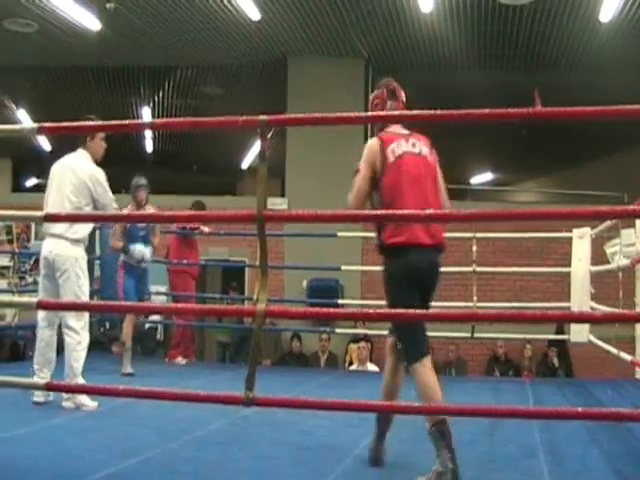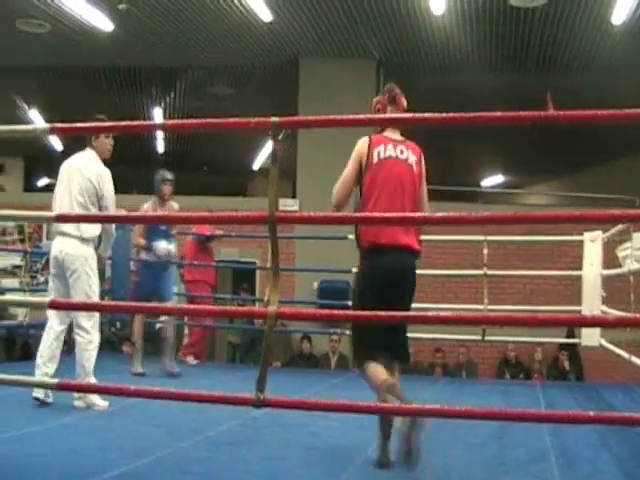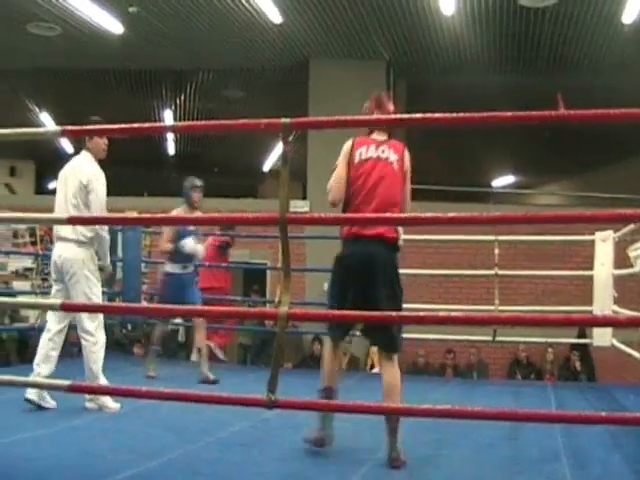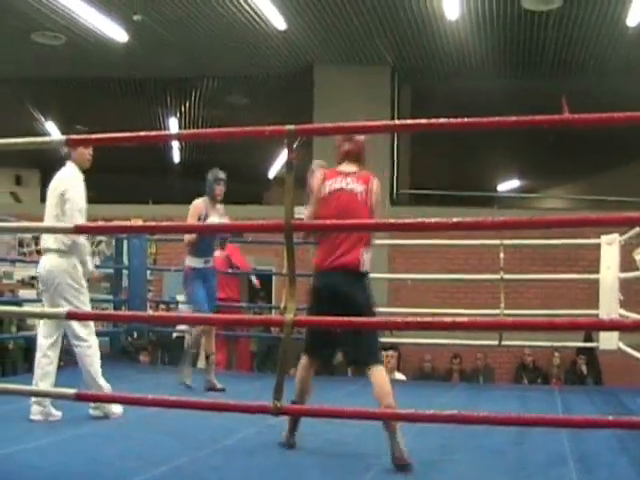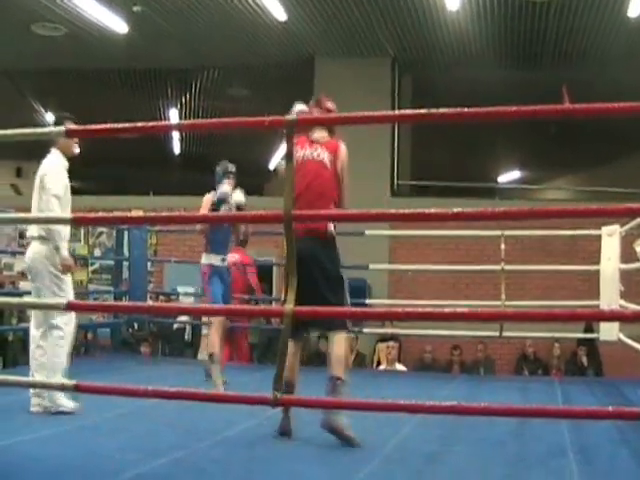
dt=0.2s
person 1, frame 1
left shoulder: (376, 144)
right shoulder: (426, 145)
left elbow: (356, 206)
right elbow: (445, 205)
left wrist: (363, 180)
left hip: (401, 254)
right hip: (430, 254)
left knee: (416, 356)
right knee: (400, 347)
right ankle: (379, 441)
person 1, frame 2
left shoulder: (366, 145)
right shoulder: (417, 153)
left elbow: (338, 201)
right elbow: (423, 212)
left hip: (376, 255)
right hip: (407, 257)
left knee: (364, 353)
right knee: (392, 355)
left ankle: (404, 410)
right ankle: (384, 447)
person 1, frame 3
left shoulder: (353, 146)
right shoulder: (403, 153)
left elbow: (334, 197)
right elbow: (405, 209)
left hip: (354, 248)
right hip: (385, 249)
left knee: (335, 338)
right knee: (390, 349)
left ankle: (325, 424)
right ankle: (394, 444)
person 1, frame 4
left shoulder: (321, 180)
right shoulder: (370, 183)
left elbow: (308, 225)
right elbow: (372, 231)
left hip: (323, 277)
right hip: (352, 277)
left knee: (311, 353)
right knee: (373, 361)
left ankle: (292, 430)
right ankle: (395, 443)
person 1, frame 5
left shoulder: (297, 144)
right shoulder: (339, 148)
right elbow: (341, 201)
left hip: (297, 243)
right hip: (323, 243)
left knee: (296, 332)
right knee: (337, 328)
left ankle: (286, 415)
right ankle: (333, 410)
person 2, frame 1
left shoulder: (59, 165)
right shoulder: (93, 172)
left elbow: (48, 207)
right elbow: (109, 212)
left hip: (49, 246)
right hip: (70, 250)
left knee: (47, 320)
right knee: (76, 321)
left ankle: (41, 386)
right ankle: (74, 392)
person 2, frame 2
left shoulder: (68, 164)
right shoulder: (100, 171)
left elbow: (58, 207)
right elbow: (109, 220)
right wrist: (104, 250)
left hip: (59, 245)
right hip: (81, 249)
left knee: (58, 317)
right knee: (87, 322)
left ankle: (42, 379)
right ankle: (86, 392)
person 2, frame 3
left shoulder: (68, 168)
right shoulder: (93, 171)
left elbow: (67, 212)
right elbow: (98, 221)
right wrist: (105, 258)
left hip: (60, 250)
right hip: (78, 252)
left knee: (57, 321)
right knee: (91, 325)
left ankle: (37, 386)
right ankle: (97, 393)
person 2, frame 4
left shoulder: (59, 178)
right shoulder: (73, 179)
right elbow: (75, 227)
right wrist: (88, 265)
left hip: (49, 261)
right hip: (64, 262)
left knee: (49, 334)
right knee: (83, 333)
left ankle: (41, 403)
right ankle: (100, 398)
person 2, frame 5
left shoulder: (52, 165)
right shoulder: (54, 165)
right elbow: (52, 212)
right wrist: (64, 252)
left hip: (41, 250)
right hip: (47, 251)
left knee: (43, 323)
right knee: (63, 320)
left ankle: (40, 394)
right ankle: (49, 390)
person 3, frame 1
left shoulder: (153, 214)
right shoulder: (125, 215)
right elbow: (113, 242)
left wrist: (150, 248)
right wrist: (128, 249)
left hip: (143, 268)
right hip: (128, 267)
left knee: (138, 314)
right knee: (129, 314)
left ankle: (124, 346)
right ankle: (126, 362)
person 3, frame 2
left shoulder: (175, 208)
right shoulder: (147, 209)
right elbow: (136, 239)
left wrist: (172, 247)
right wrist: (152, 247)
left hip: (164, 265)
right hip: (147, 264)
right knee: (142, 313)
left ankle: (169, 361)
right ankle: (137, 361)
person 3, frame 3
left shoulder: (198, 216)
right shoulder: (176, 216)
right elbow: (163, 247)
left wrist: (199, 250)
right wrist: (180, 248)
left hip: (190, 274)
right hip: (172, 274)
left knee: (199, 319)
right ankle: (151, 361)
person 3, frame 4
left shoulder: (220, 208)
right shoulder: (198, 205)
right elbow: (187, 239)
left hip: (210, 269)
right hip: (194, 269)
left knee: (211, 324)
left ankle: (210, 376)
right ankle: (186, 364)
person 3, frame 5
left shoulder: (232, 201)
right shoulder: (210, 199)
right elbow: (201, 227)
left wrist: (240, 210)
right wrist: (216, 204)
left hip: (225, 265)
right hip: (210, 265)
left knee: (221, 318)
right knee: (217, 317)
person 4, frame 1
left shoulder: (184, 225)
left elbow: (170, 250)
right elbow: (188, 227)
right wrist: (201, 228)
left hip: (184, 274)
right hip: (182, 273)
left knee: (185, 315)
right knee: (185, 316)
left ankle: (187, 354)
right ankle: (174, 354)
person 4, frame 2
left shoulder: (196, 232)
right shoulder: (202, 228)
left elbow: (184, 258)
right elbow: (206, 233)
right wrist: (214, 233)
left hip: (192, 283)
right hip: (200, 283)
left knee: (199, 321)
right knee: (206, 321)
left ankle: (196, 354)
right ankle: (187, 352)
person 4, frame 3
left shoulder: (209, 241)
right shoulder: (220, 238)
right elbow: (226, 240)
right wrist: (230, 240)
left hip: (204, 290)
right hip: (218, 289)
right knee: (231, 320)
right ankle: (218, 344)
person 4, frame 4
left shoulder: (217, 252)
right shoulder: (233, 249)
right elbow: (242, 265)
right wrist: (253, 277)
left hip: (216, 300)
right hip: (231, 300)
left knee: (221, 339)
right knee: (242, 337)
left ankle: (219, 368)
right ankle: (243, 369)
person 4, frame 5
right shoulder: (246, 258)
right elbow: (253, 279)
right wrist: (259, 297)
right hip: (239, 301)
left knee: (227, 338)
right knee: (241, 338)
left ankle: (224, 361)
right ankle: (243, 362)
